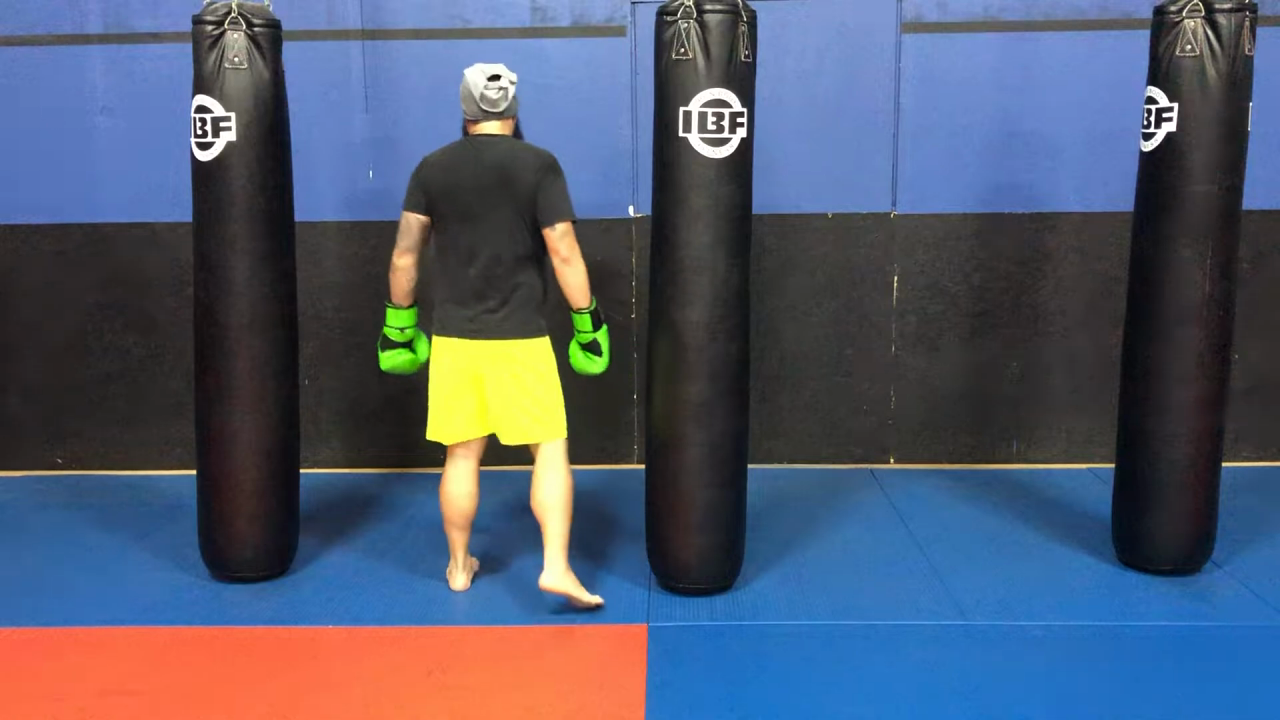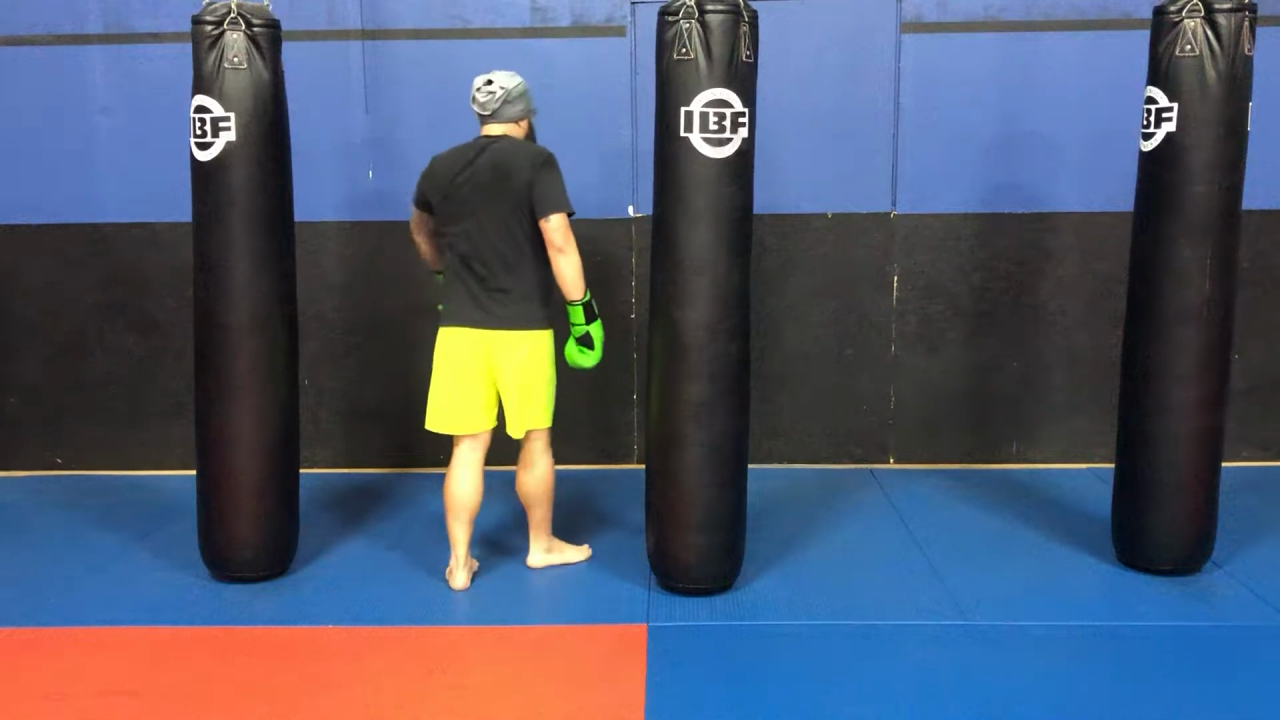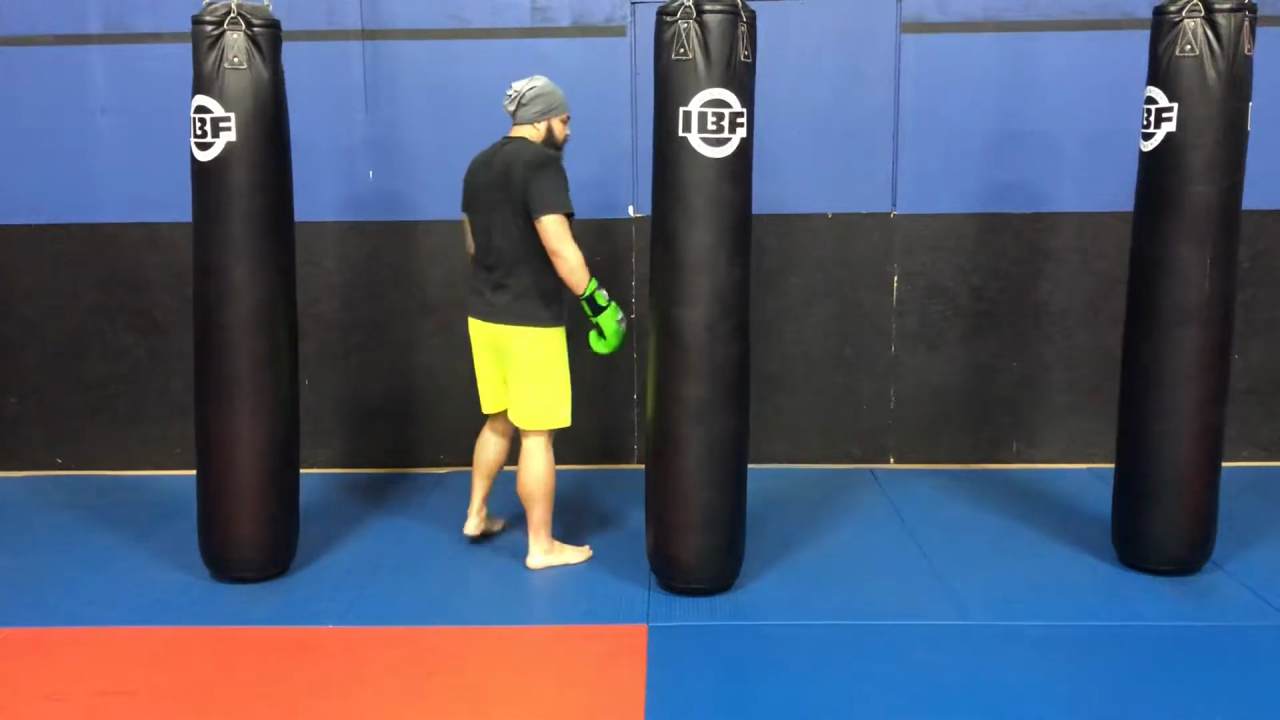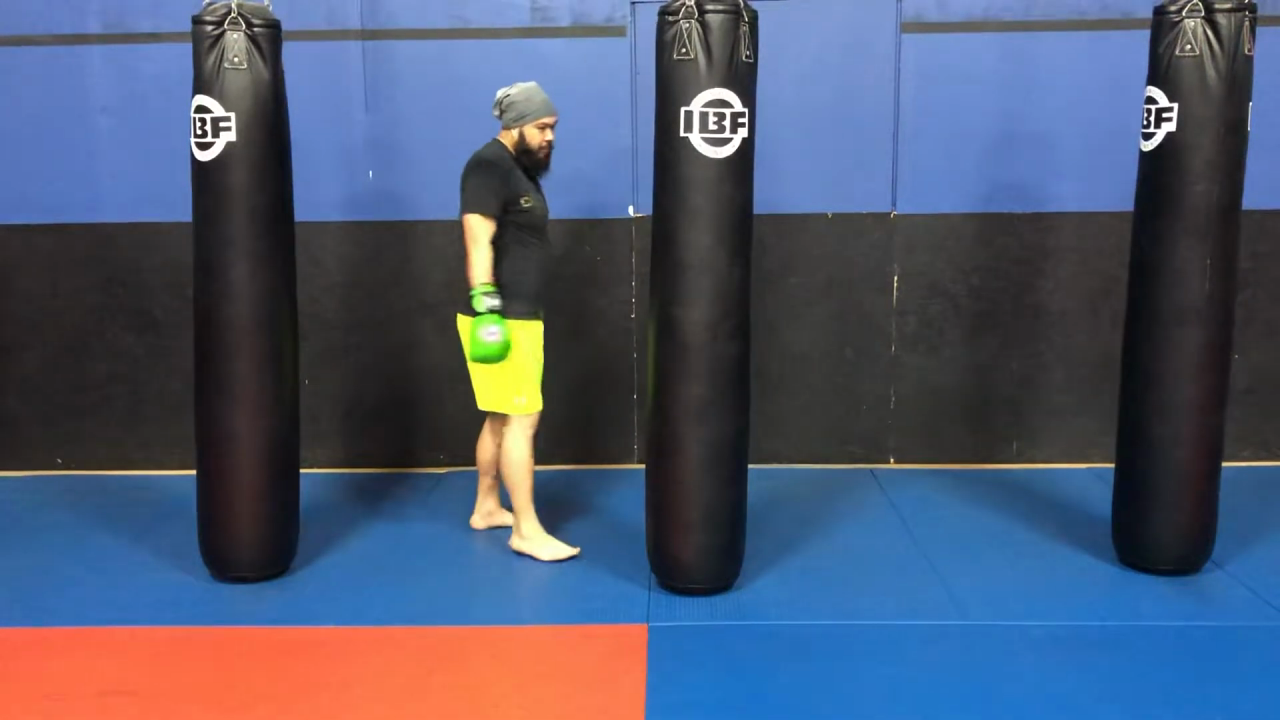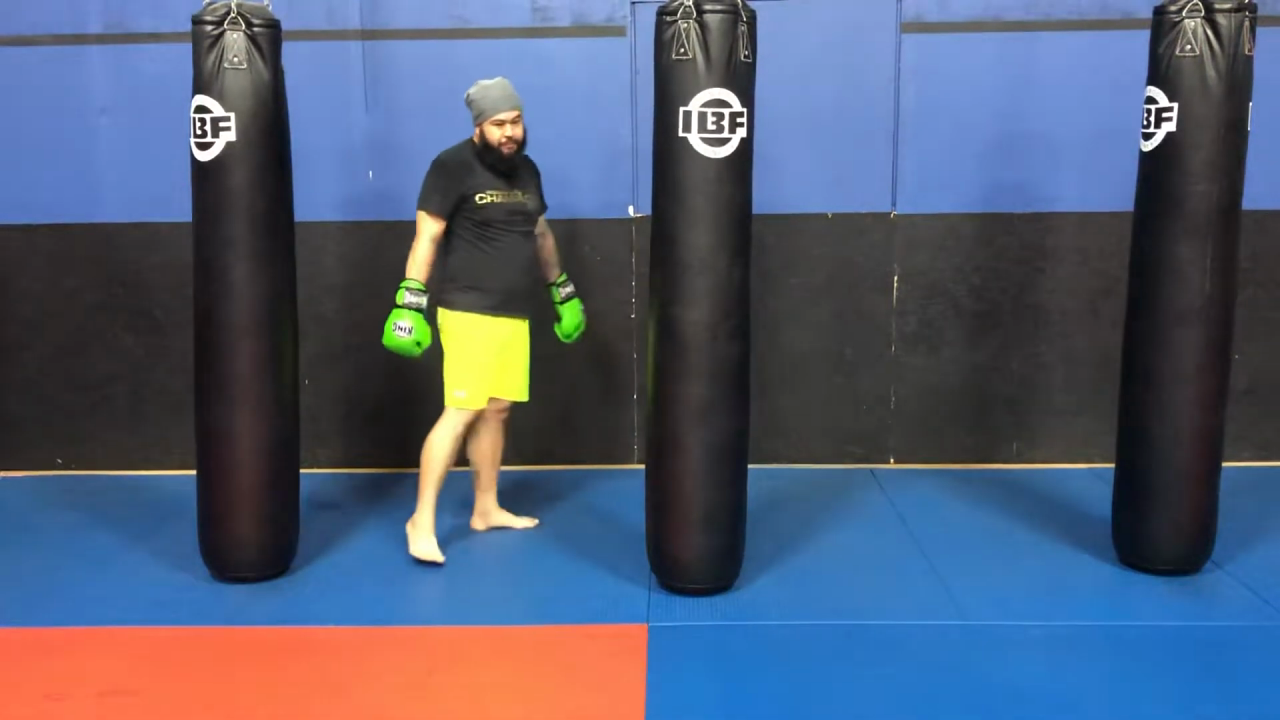
dt=0.4s
person 1, frame 1
left shoulder: (433, 168)
right shoulder: (539, 165)
left elbow: (404, 255)
right elbow: (565, 254)
left wrist: (399, 322)
right wrist: (589, 321)
left hip: (451, 337)
right hip: (520, 338)
left knee: (462, 455)
right knee: (550, 448)
left ankle: (459, 565)
right ankle: (557, 568)
person 1, frame 2
left shoulder: (440, 168)
right shoulder: (536, 162)
left elbow: (422, 236)
right elbow: (560, 246)
right wrist: (584, 313)
left hip: (460, 328)
right hip: (524, 328)
left knee: (469, 445)
right knee: (534, 440)
left ankle: (460, 562)
right ankle: (542, 545)
person 1, frame 3
left shoulder: (480, 164)
right shoulder: (540, 162)
right elbow: (557, 244)
right wrist: (597, 301)
left hip: (485, 315)
right hip: (531, 322)
left knee: (499, 420)
right knee: (537, 433)
left ankle: (477, 513)
right ankle: (542, 546)
person 1, frame 4
left shoulder: (523, 169)
right shoulder: (489, 168)
right elbow: (477, 241)
right wrist: (486, 309)
left hip: (520, 313)
right hip: (505, 317)
left knee: (504, 417)
right knee: (520, 420)
left ankle: (488, 508)
right ankle: (526, 529)
person 1, frame 5
left shoulder: (526, 169)
right shoulder: (453, 166)
left elbow: (541, 235)
right elbow: (426, 237)
left wrist: (564, 292)
right wrist: (409, 300)
left hip: (513, 315)
right hip: (467, 313)
left knee: (495, 413)
right knee: (459, 414)
left ankle: (486, 509)
right ankle: (421, 518)
